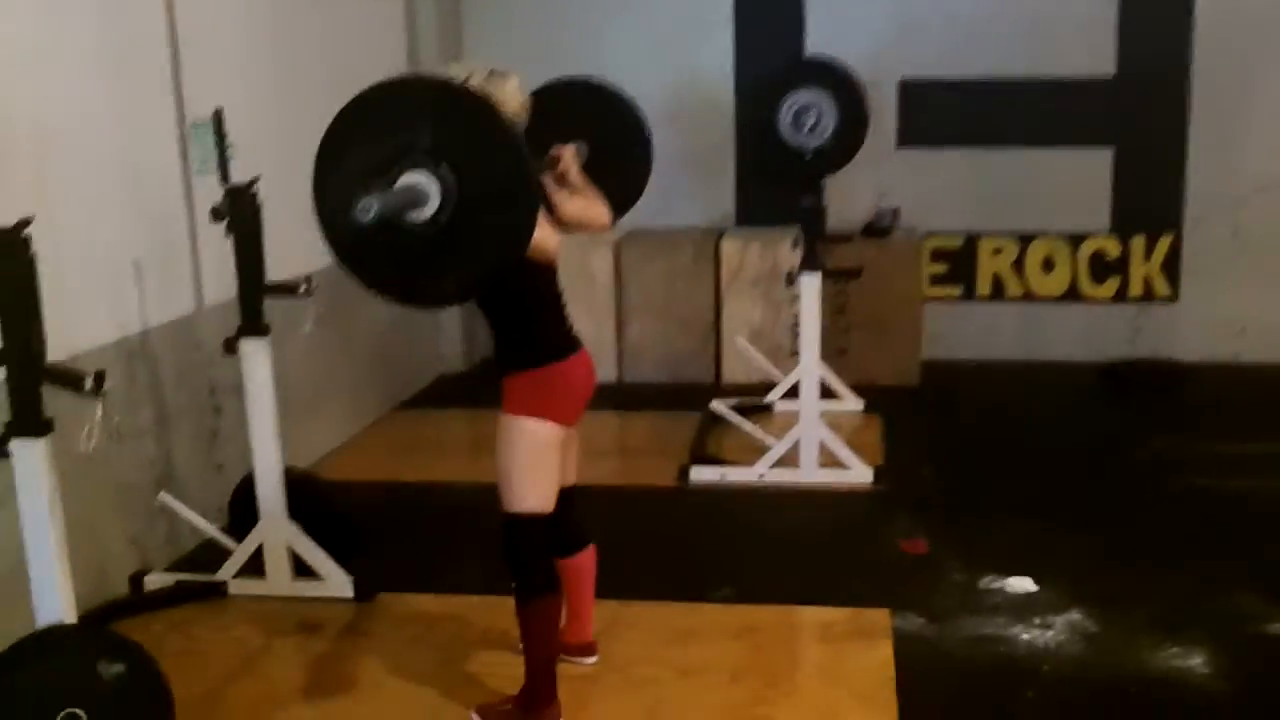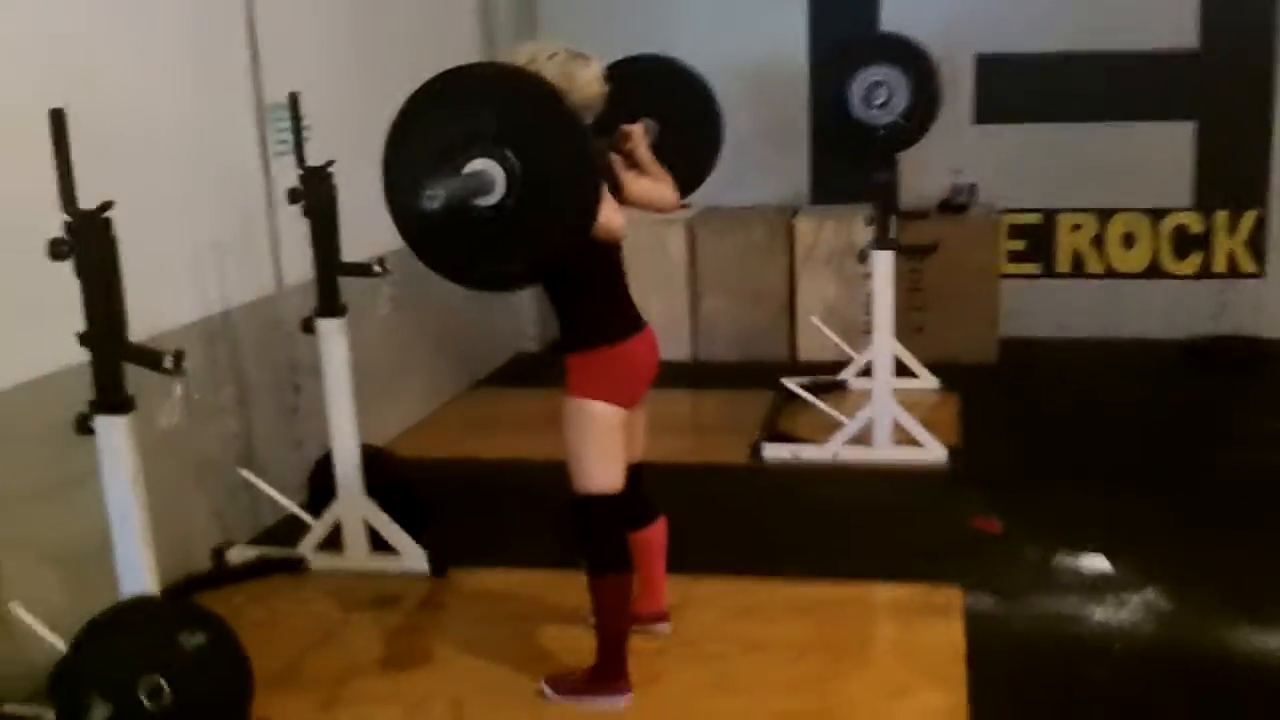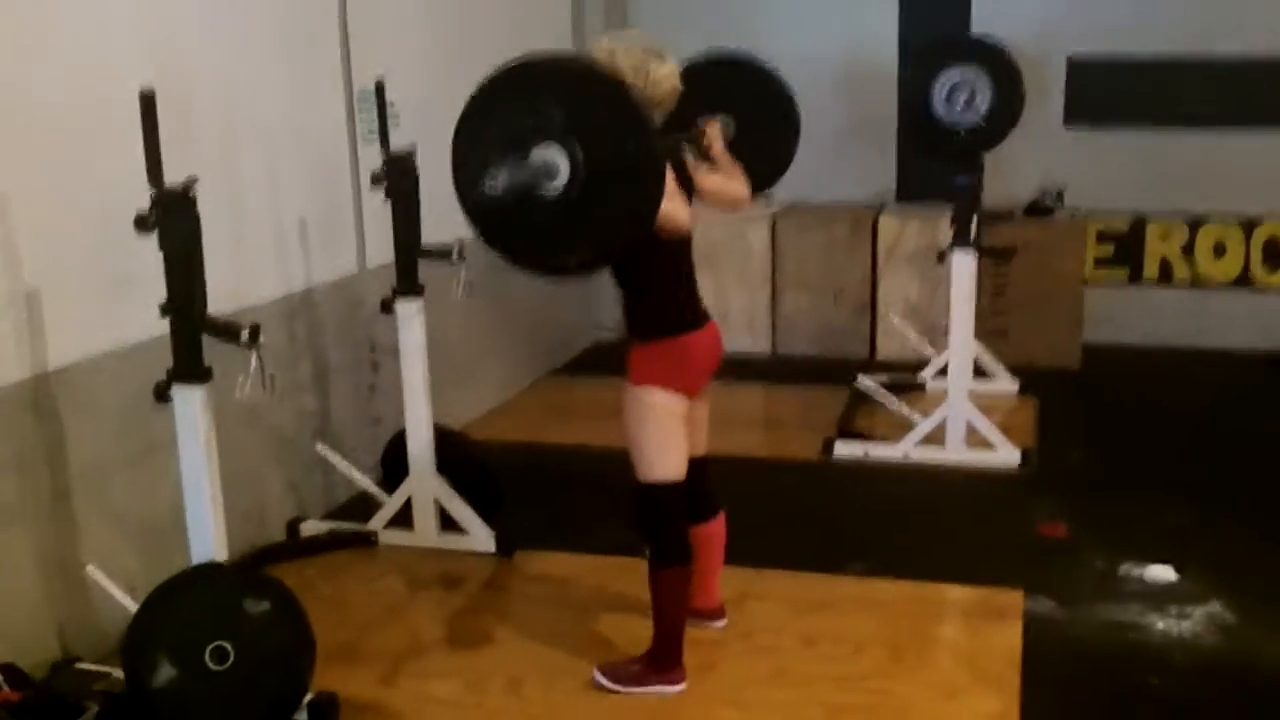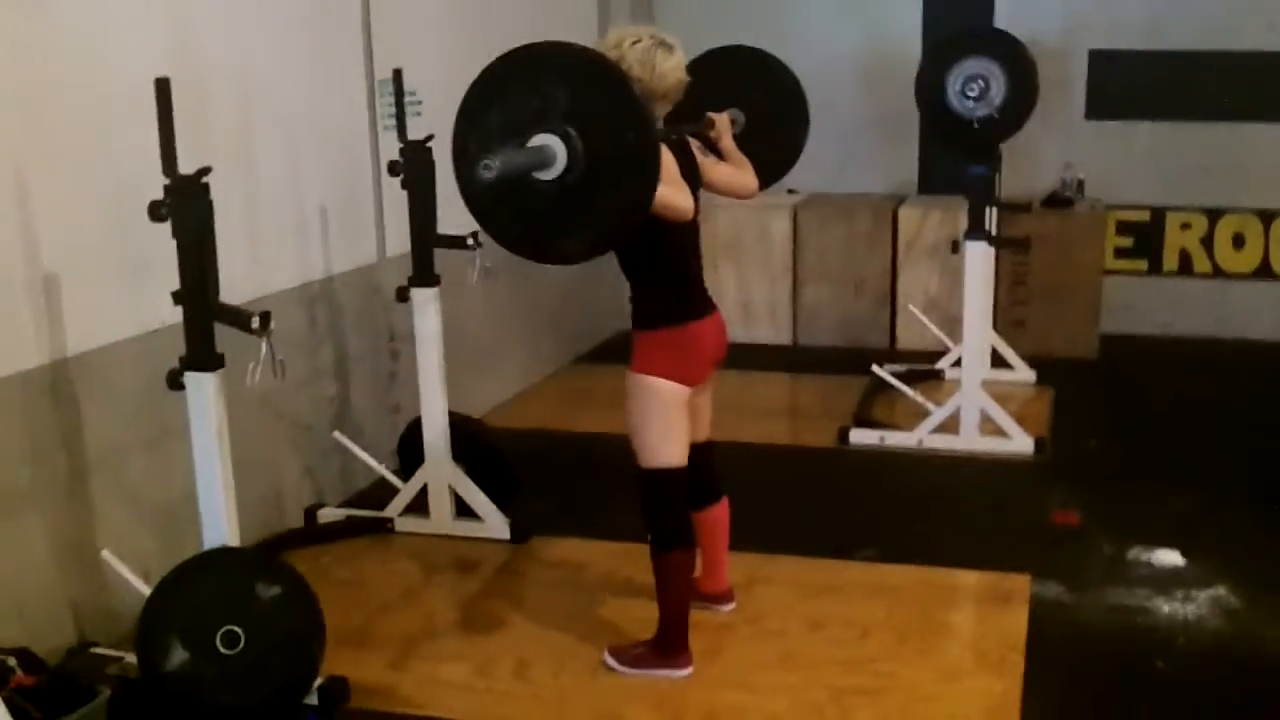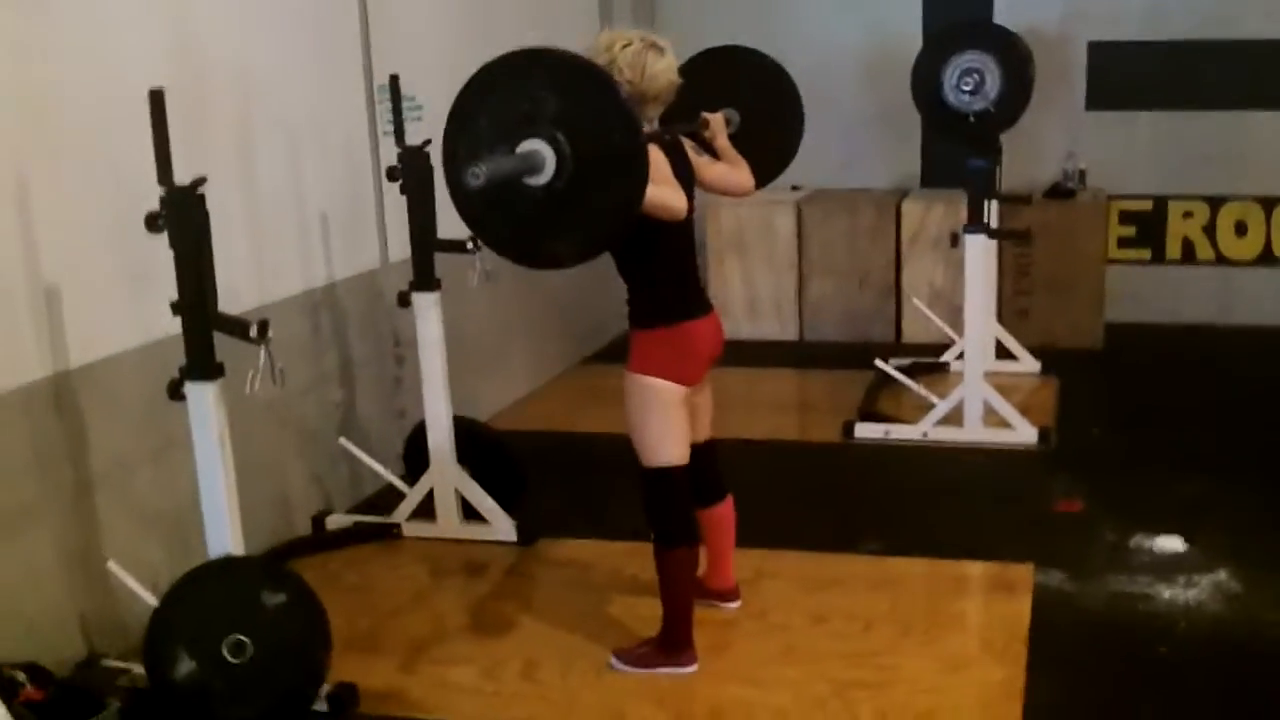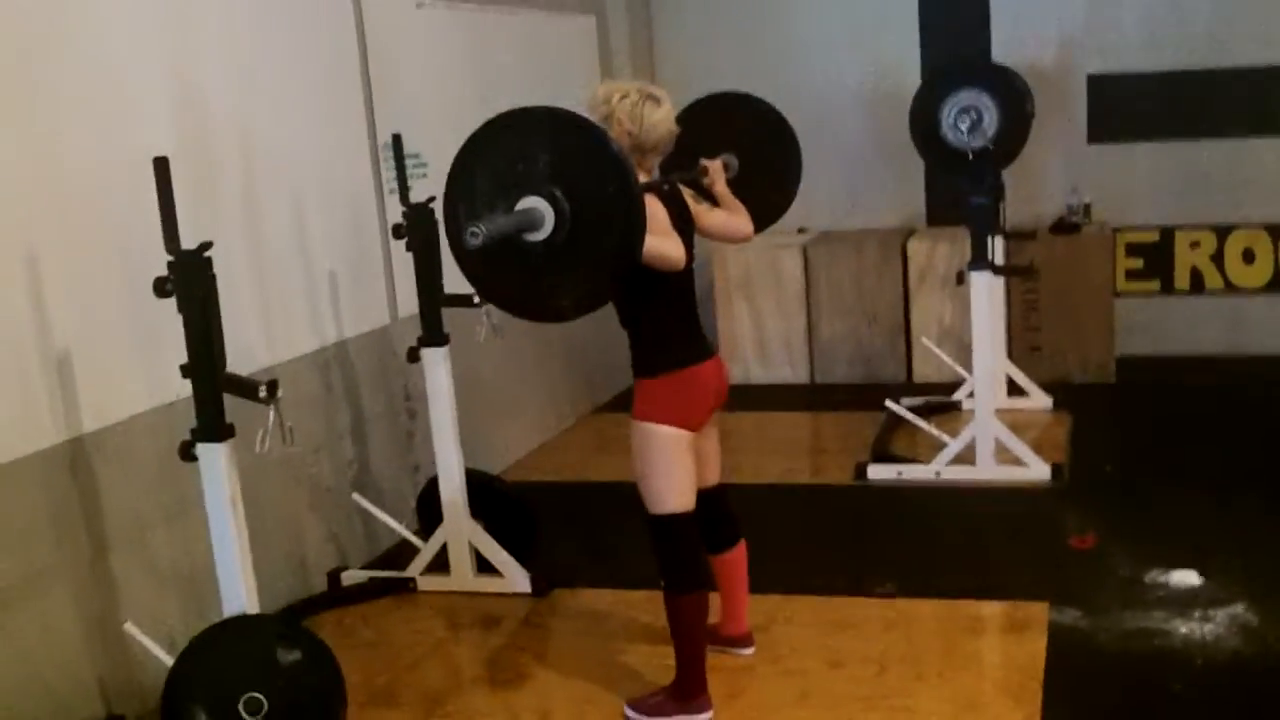
dt=0.2s
person 1, frame 1
right shoulder: (529, 178)
left elbow: (546, 244)
right elbow: (600, 215)
right wrist: (570, 170)
left hip: (538, 380)
right hip: (566, 365)
left knee: (526, 538)
right knee: (559, 514)
right ankle: (577, 634)
person 1, frame 2
right shoulder: (599, 159)
left elbow: (611, 224)
right elbow: (668, 194)
right wrist: (640, 148)
left hip: (601, 358)
right hip: (631, 343)
left knee: (596, 514)
right knee: (629, 489)
left ankle: (609, 674)
right ankle: (650, 605)
person 1, frame 3
right shoulder: (673, 154)
left elbow: (677, 216)
right elbow: (739, 192)
right wrist: (716, 145)
left hip: (664, 350)
right hip: (695, 336)
left knee: (660, 504)
right knee: (692, 482)
left ankle: (664, 662)
right ankle: (706, 599)
person 1, frame 4
right shoulder: (680, 145)
left elbow: (679, 205)
right elbow: (747, 183)
right wrist: (724, 137)
left hip: (668, 338)
right hip: (701, 325)
left knee: (662, 491)
right knee: (697, 469)
left ankle: (670, 645)
right ankle: (713, 583)
person 1, frame 5
right shoulder: (674, 146)
left elbow: (672, 204)
right elbow: (742, 181)
right wrist: (719, 135)
left hip: (664, 338)
right hip: (698, 324)
left knee: (665, 489)
right knee: (700, 465)
left ankle: (675, 644)
right ankle: (720, 580)
person 1, frame 6
right shoulder: (674, 193)
left elbow: (671, 254)
right elbow: (742, 227)
right wrist: (718, 181)
left hip: (668, 384)
right hip: (701, 370)
left knee: (673, 536)
right knee: (711, 508)
right ankle: (735, 626)
